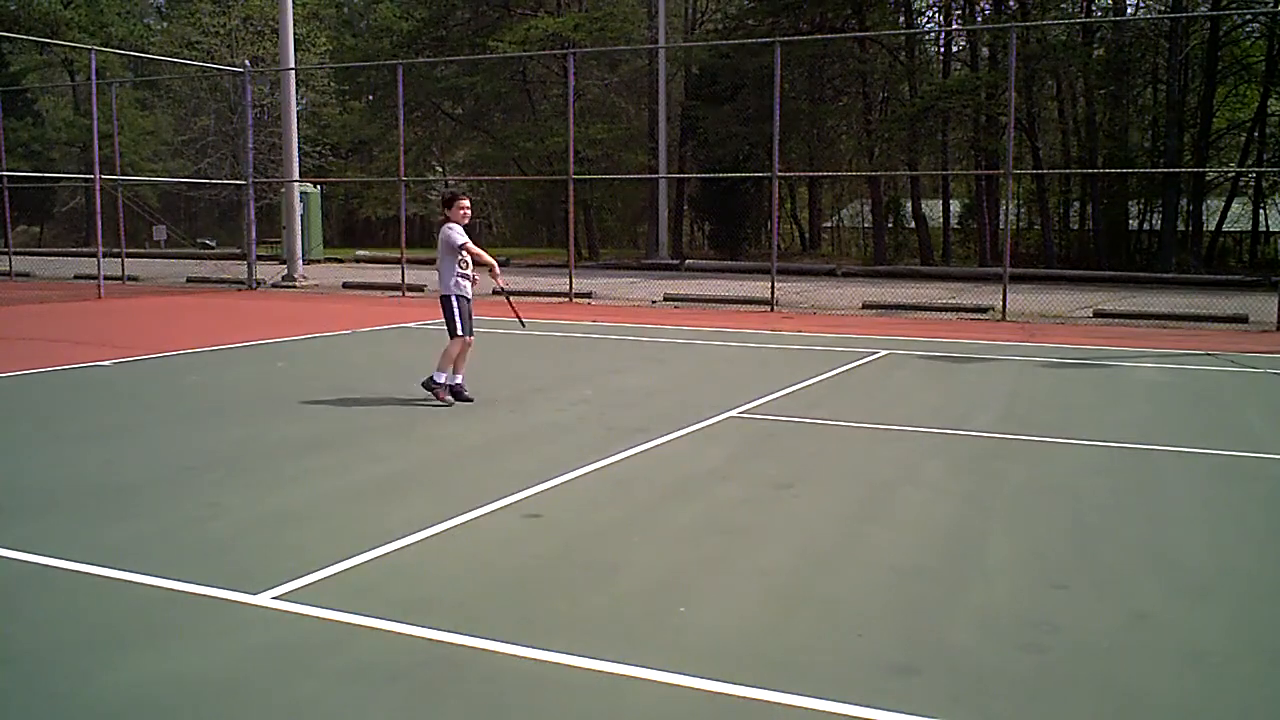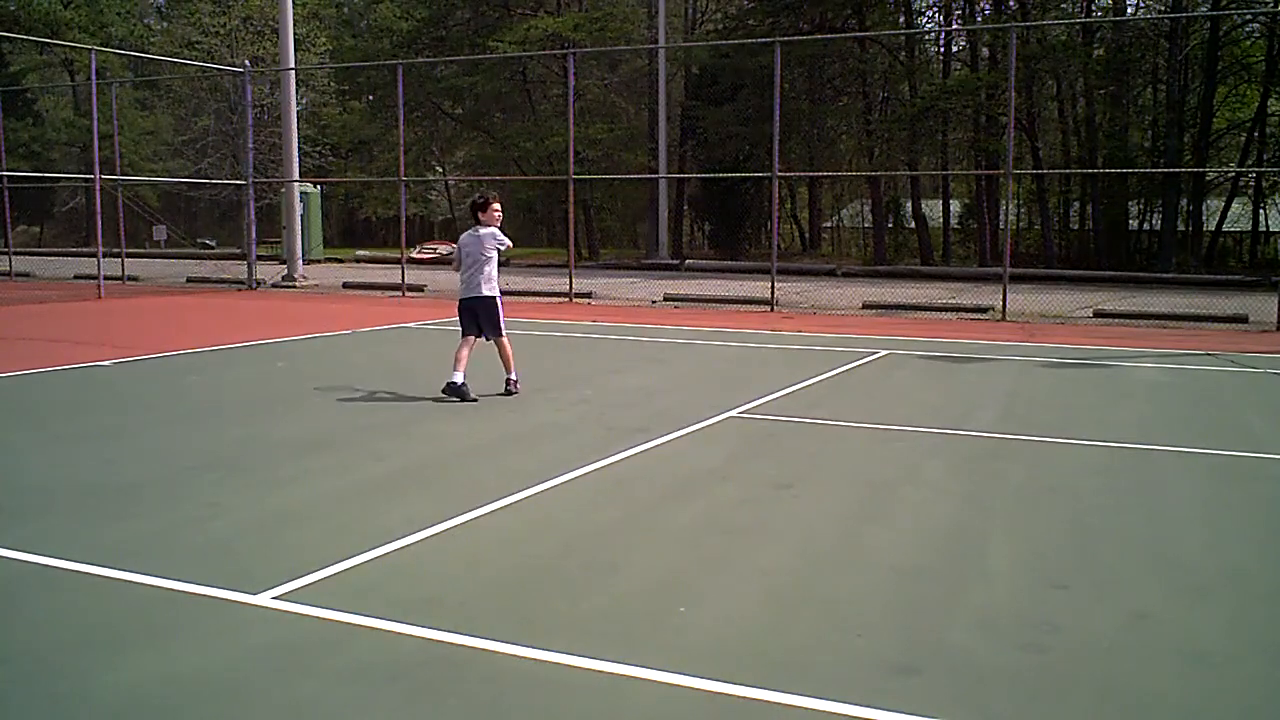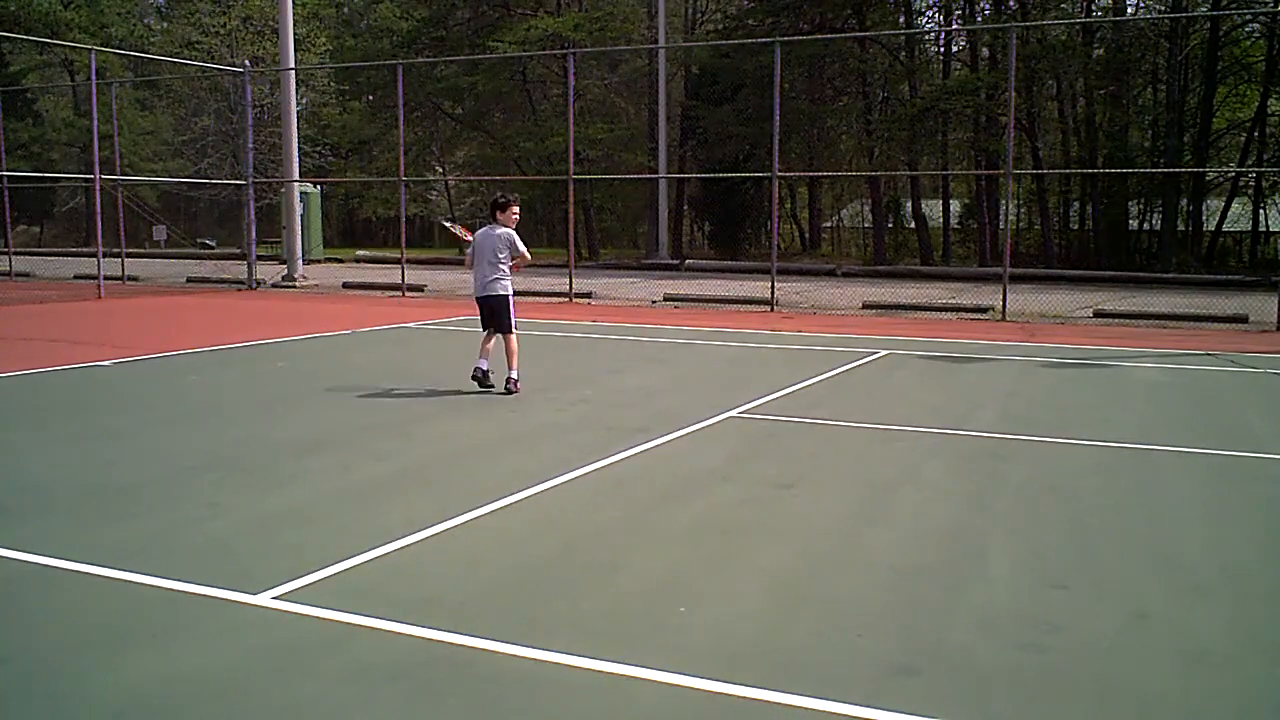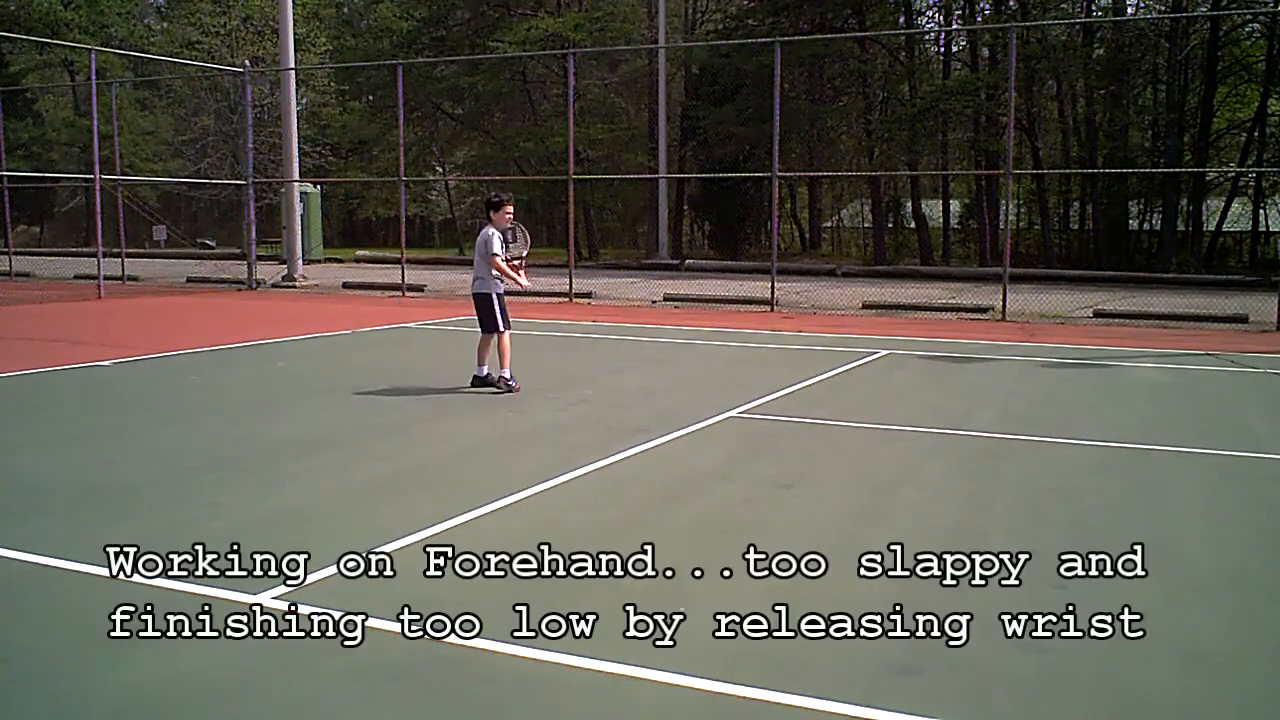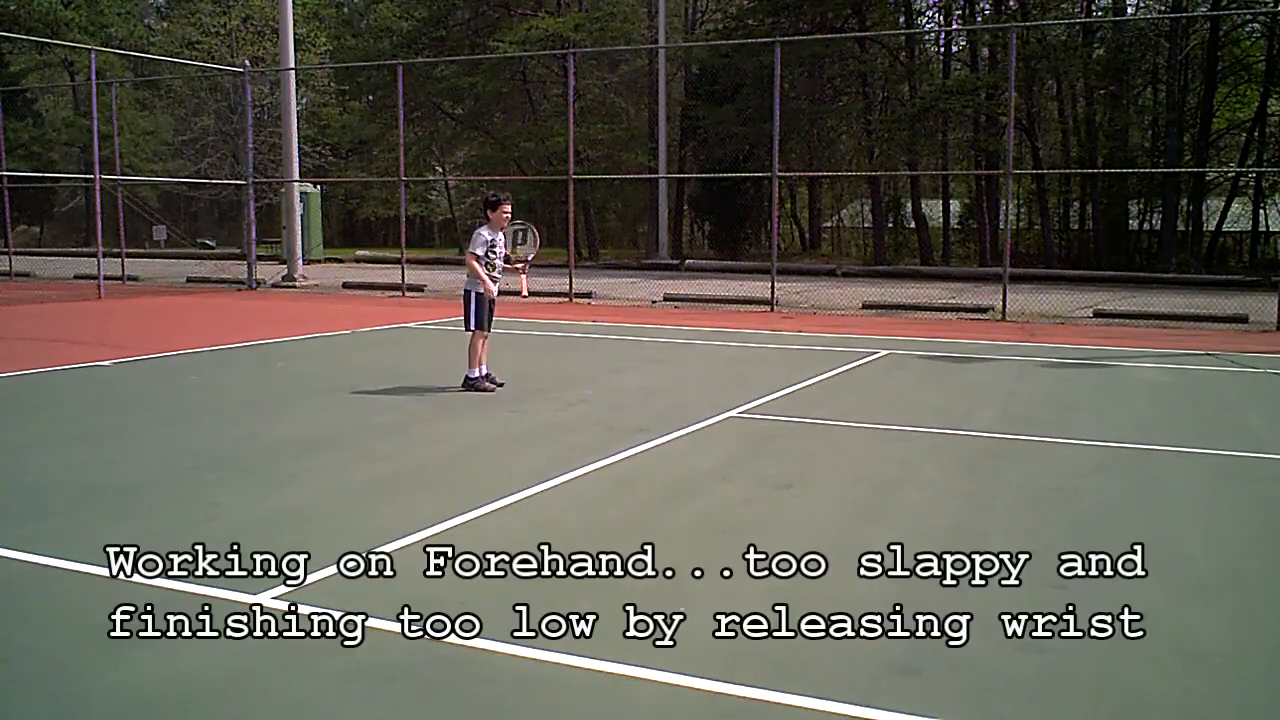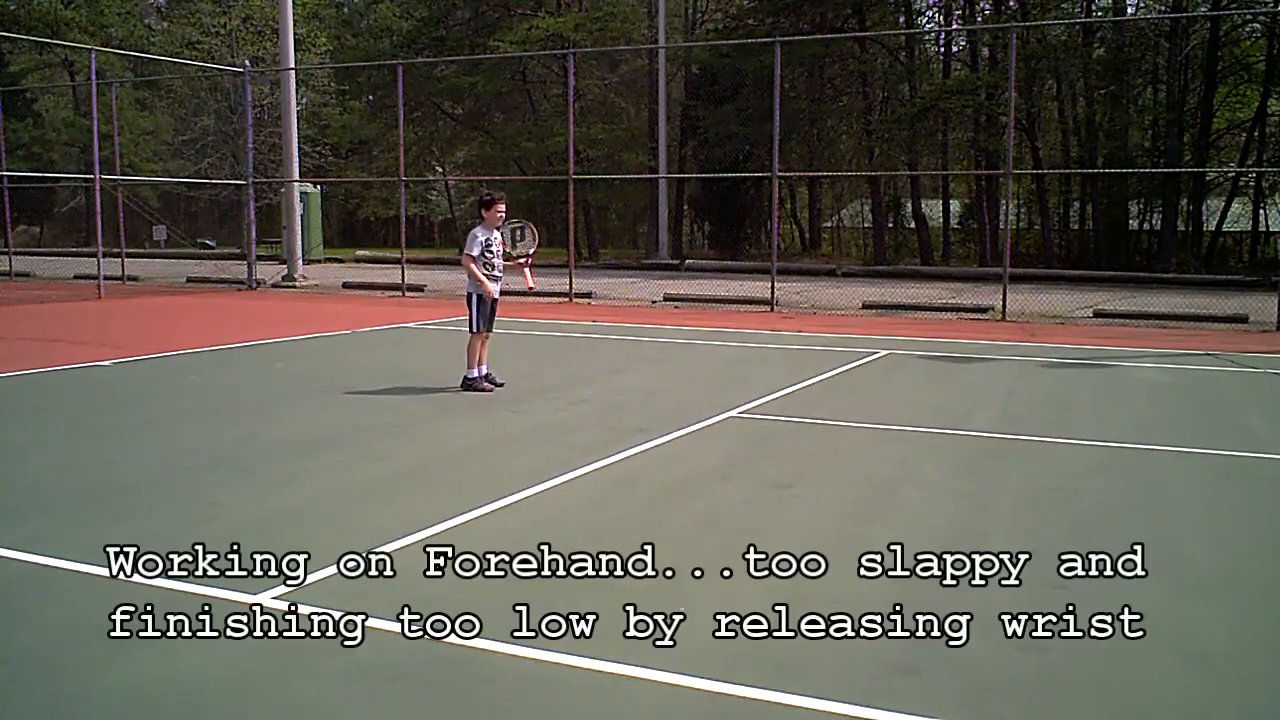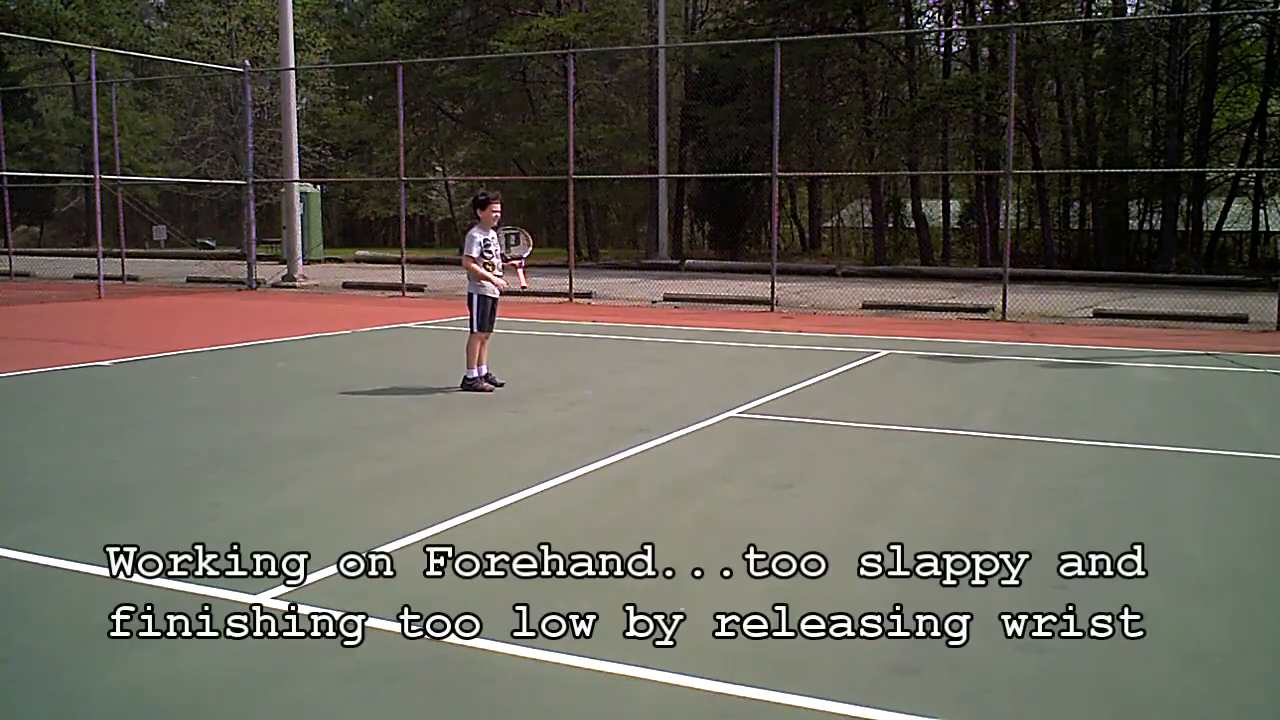
dt=0.3s
person 1, frame 1
left shoulder: (451, 232)
right shoulder: (451, 229)
left elbow: (440, 265)
right elbow: (473, 250)
left wrist: (467, 275)
right wrist: (494, 265)
left hip: (460, 291)
right hip: (453, 292)
left knee: (466, 340)
right knee: (461, 338)
left ankle: (455, 384)
right ankle: (437, 381)
person 1, frame 2
left shoulder: (464, 237)
right shoulder: (493, 233)
left elbow: (456, 267)
right elbow: (509, 245)
left hip: (466, 295)
right hip: (487, 293)
left knee: (469, 338)
right knee: (500, 338)
left ankle: (456, 382)
right ankle: (511, 380)
person 1, frame 3
left shoulder: (478, 235)
right shoulder: (508, 234)
left elbow: (468, 263)
right elbow: (526, 257)
right wrist: (515, 264)
left hip: (481, 291)
right hip: (501, 290)
left knee: (492, 331)
right knee: (509, 334)
left ankle: (481, 369)
right ankle: (512, 379)
person 1, frame 4
left shoulder: (488, 233)
right shoulder: (492, 234)
right elbow: (497, 263)
left wrist: (511, 267)
right wrist: (518, 279)
left hip: (482, 290)
right hip: (490, 289)
left knee: (489, 333)
right knee: (502, 332)
left ankle: (481, 375)
right ankle: (505, 377)
person 1, frame 5
left shoulder: (500, 236)
right shoulder: (482, 234)
right elbow: (470, 260)
left wrist: (512, 267)
right wrist: (486, 281)
left hip: (488, 291)
right hip: (477, 289)
left knee: (483, 333)
right knee: (479, 332)
left ankle: (482, 374)
right ankle: (472, 377)
person 1, frame 6
left shoulder: (497, 235)
right shoulder: (477, 235)
right elbow: (467, 261)
right wrist: (484, 282)
left hip: (492, 292)
right hip: (479, 291)
left knee: (485, 334)
right knee: (478, 333)
left ankle: (483, 373)
right ankle: (471, 377)
person 1, frame 7
left shoulder: (493, 234)
right shoulder: (474, 235)
right elbow: (468, 263)
left wrist: (509, 264)
right wrist: (492, 278)
left hip: (492, 292)
right hip: (480, 291)
left knee: (485, 334)
right knee: (477, 333)
left ankle: (483, 373)
right ankle: (471, 377)
